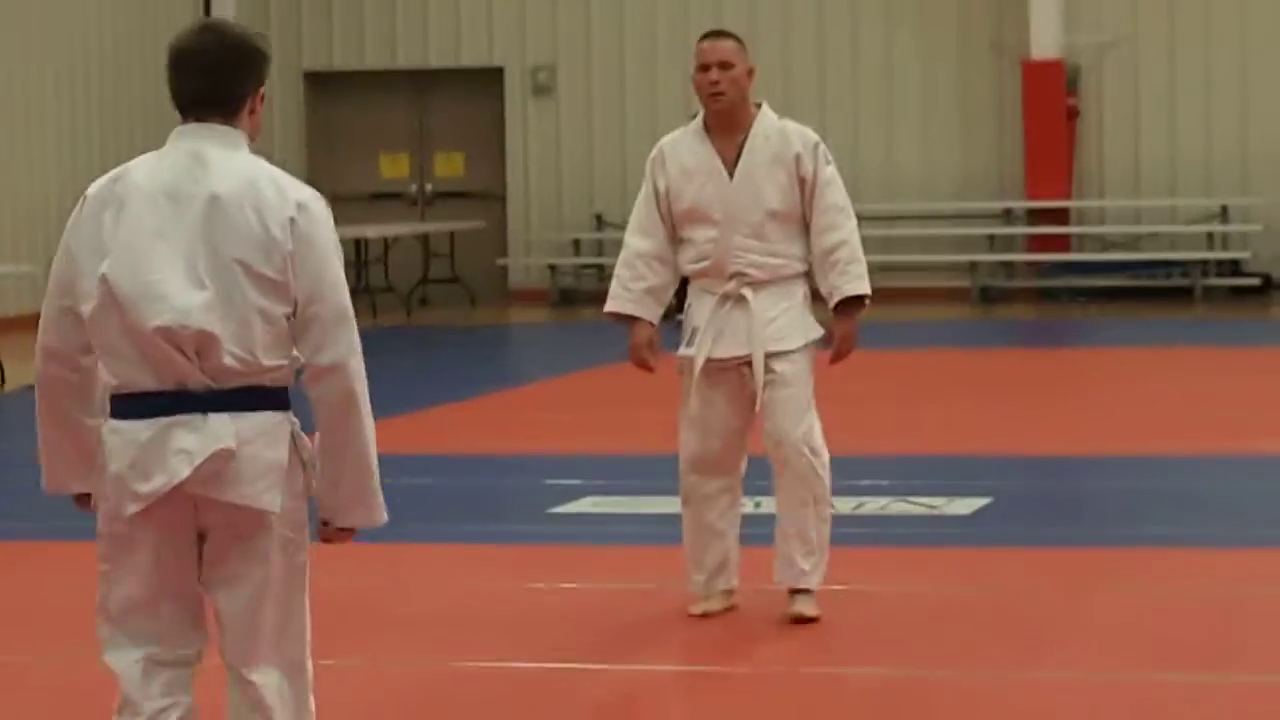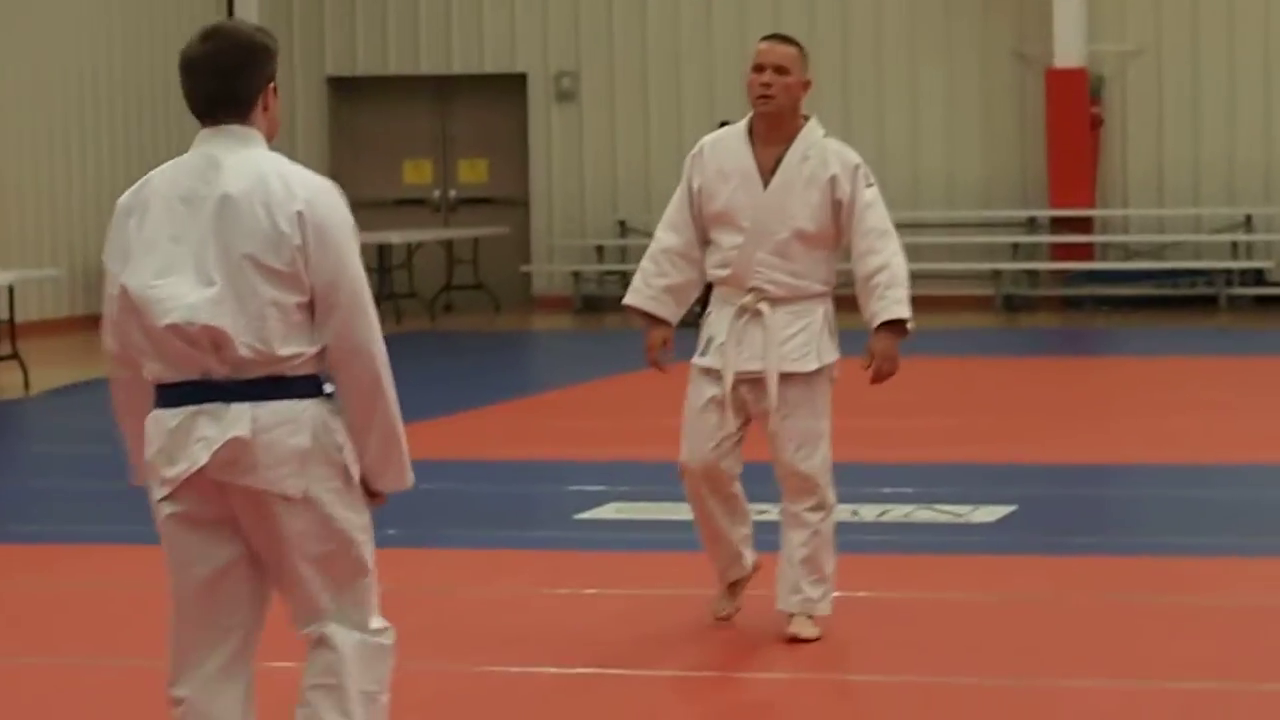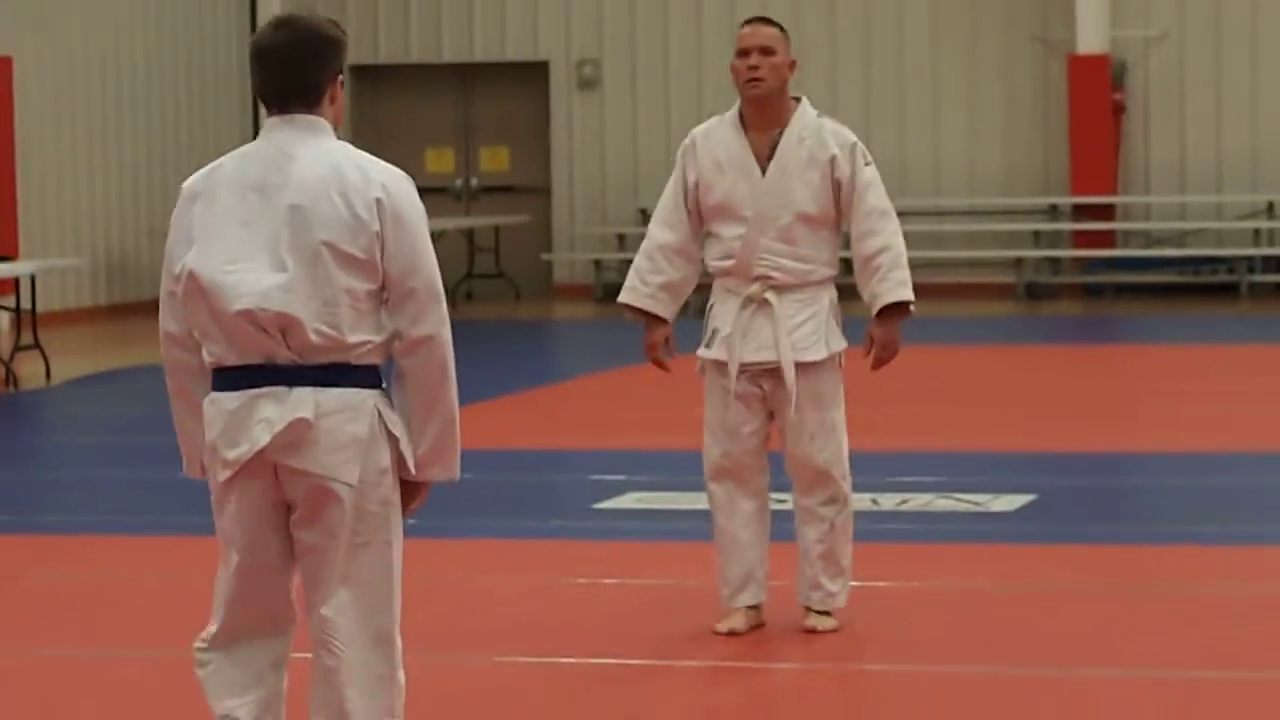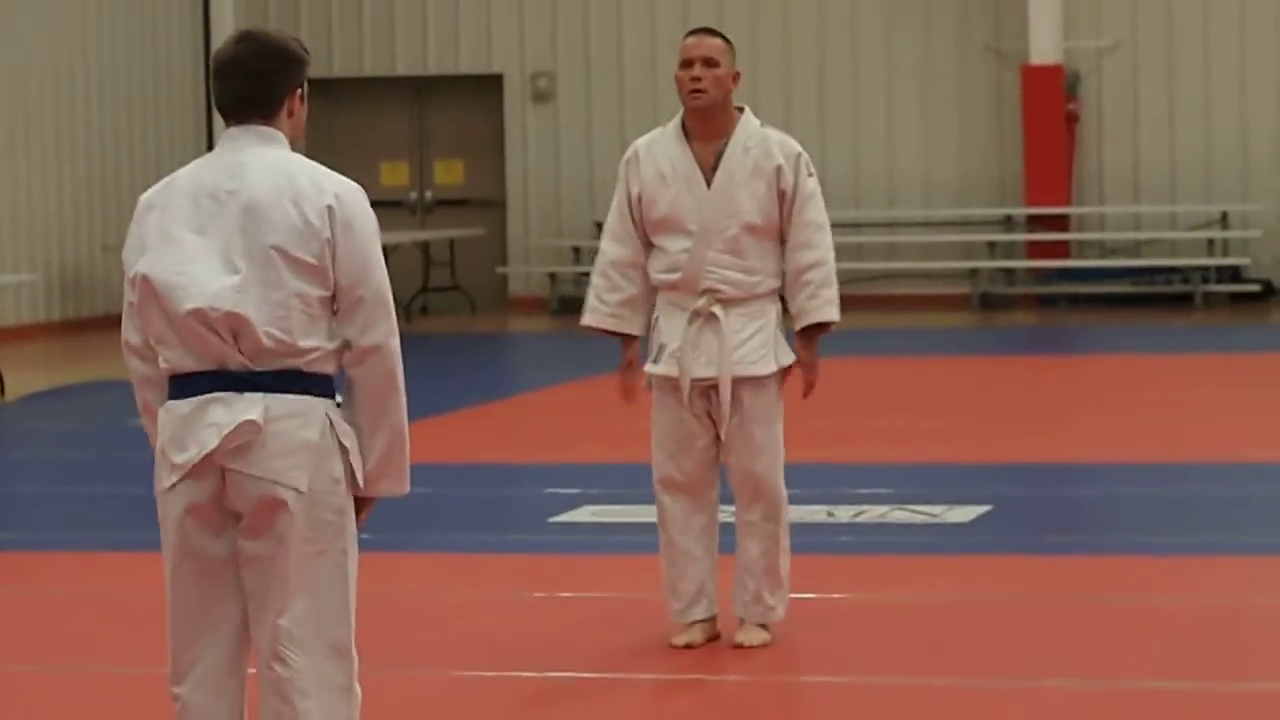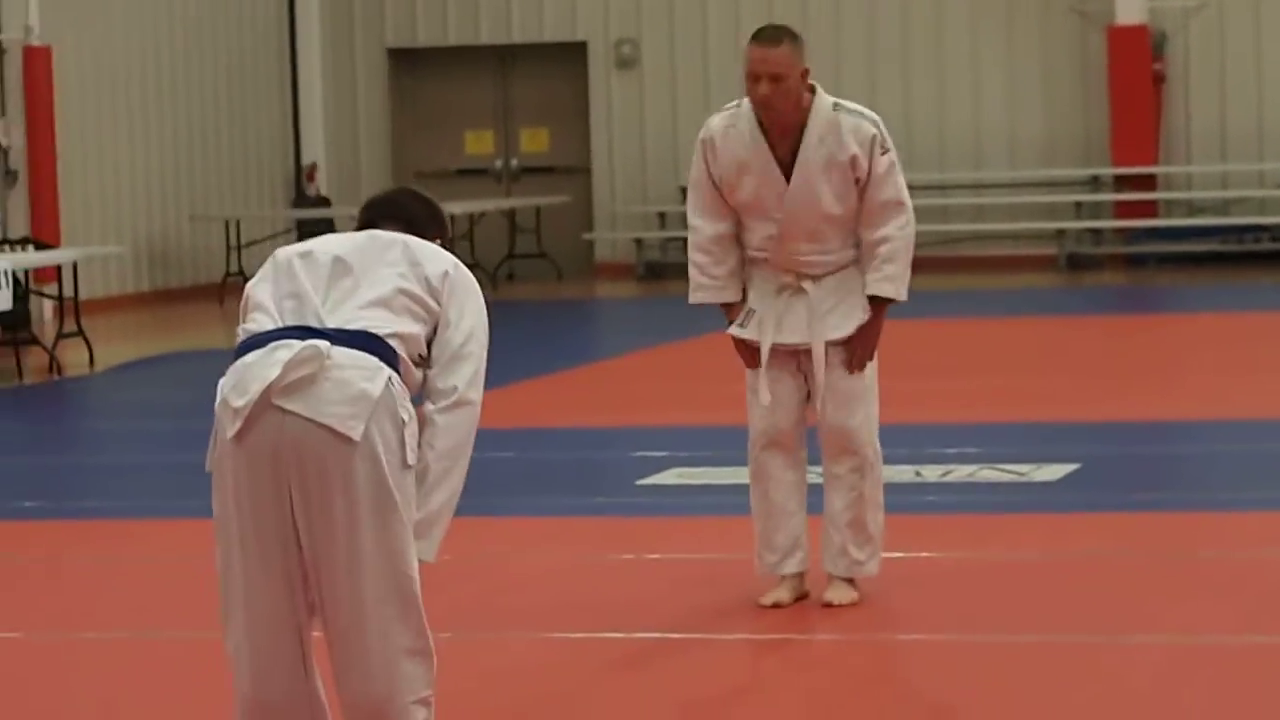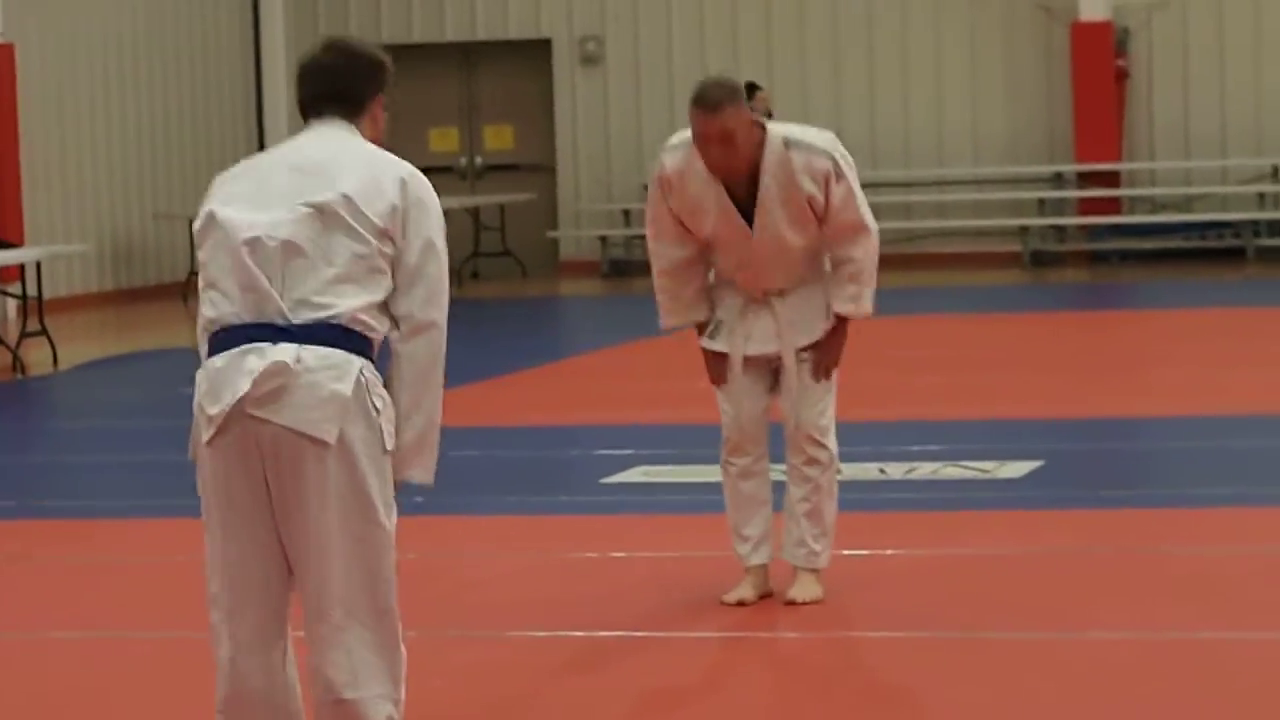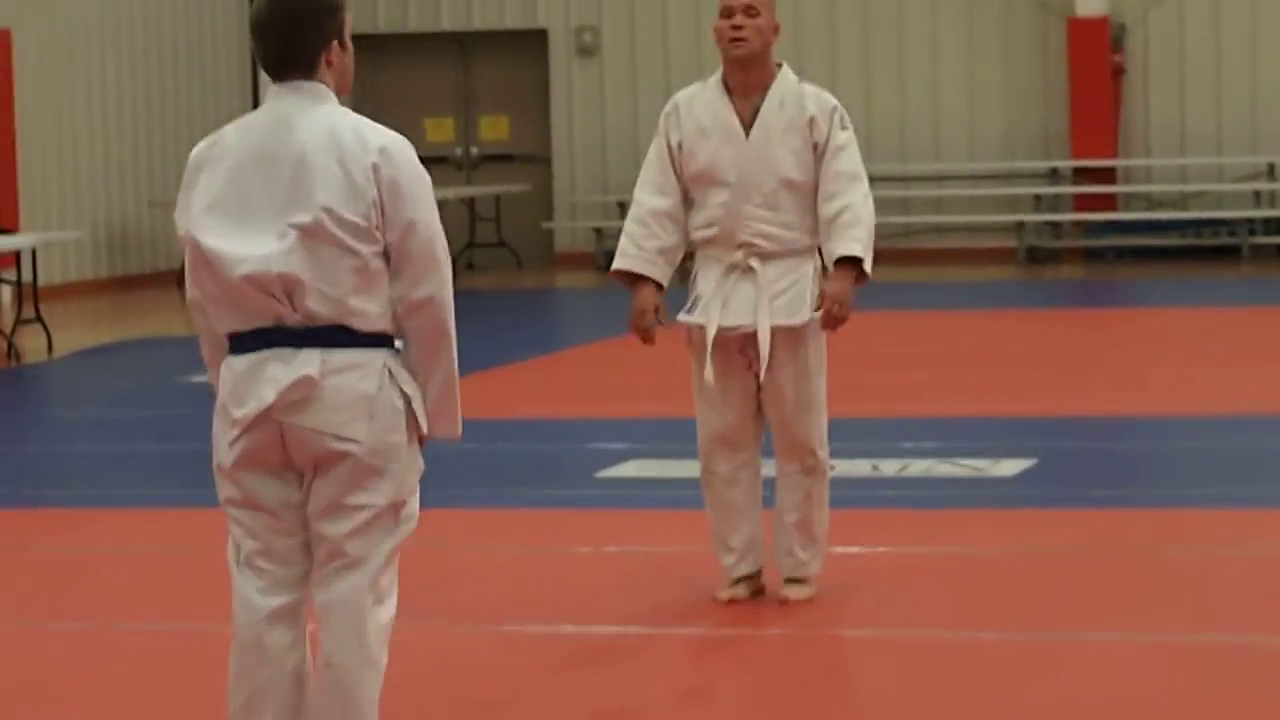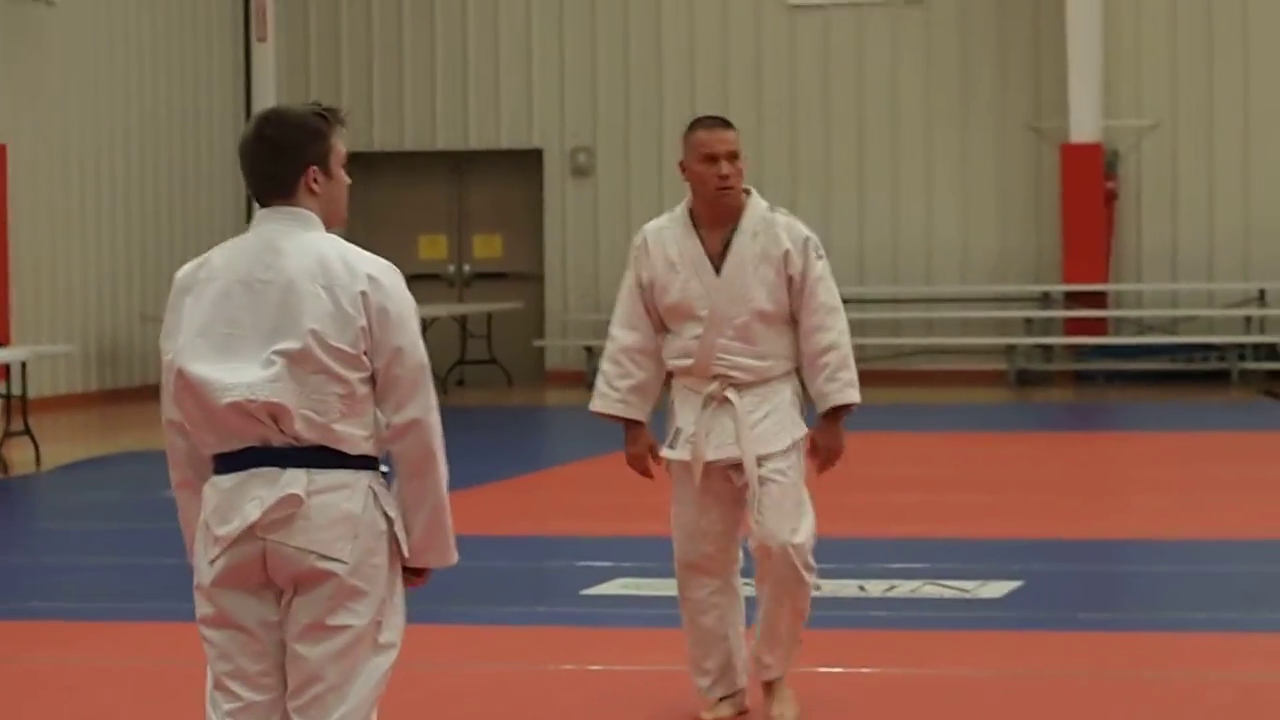
dt=0.5s
person 1, frame 1
left shoulder: (107, 196)
right shoulder: (290, 201)
left elbow: (62, 350)
right elbow: (333, 359)
left wrist: (76, 464)
right wrist: (347, 492)
left hip: (139, 448)
right hip: (251, 447)
left knee: (146, 649)
right knee: (267, 659)
person 1, frame 2
left shoulder: (138, 203)
right shoulder: (305, 195)
left elbow: (123, 350)
right elbow: (353, 341)
left wrist: (153, 449)
right wrist: (377, 458)
left hip: (184, 439)
right hip: (287, 435)
left knee: (206, 653)
right knee: (346, 626)
person 1, frame 3
left shoulder: (204, 189)
right shoulder: (377, 184)
left elbow: (179, 335)
right elbow: (422, 331)
left wrist: (203, 443)
right wrist: (424, 451)
left hip: (239, 423)
right hip: (342, 424)
left knee: (243, 621)
right knee: (352, 626)
person 1, frame 4
left shoulder: (158, 201)
right shoulder: (330, 195)
left elbow: (139, 346)
right elbow: (371, 342)
right wrist: (374, 466)
left hip: (191, 435)
right hip: (293, 434)
left knee: (200, 638)
right knee: (307, 638)
person 1, frame 5
left shoulder: (288, 258)
right shoulder: (448, 271)
right elbow: (453, 405)
right wrist: (417, 530)
left hip: (250, 394)
right hip: (353, 399)
left knee: (262, 619)
right knee: (380, 620)
person 1, frame 6
left shoulder: (233, 181)
right shoulder: (399, 181)
right elbow: (420, 326)
right wrist: (406, 453)
left hip: (229, 390)
right hip: (329, 391)
left knee: (244, 606)
right knee: (351, 607)
person 1, frame 7
left shoulder: (212, 156)
right shoulder: (378, 150)
left elbow: (205, 297)
right elbow: (422, 293)
right wrist: (432, 406)
left hip: (250, 390)
right hip: (352, 389)
left knee: (263, 585)
right knee: (353, 589)
person 1, frame 8
left shoulder: (195, 280)
right shoulder: (365, 276)
left elbow: (181, 427)
right elbow: (410, 420)
left wrist: (202, 532)
right wrist: (424, 541)
left hip: (234, 514)
right hip: (335, 514)
person 2, frame 1
left shoulder: (798, 145)
right shoulder: (670, 155)
left elbow: (834, 231)
right elbow: (648, 244)
left wrist: (846, 308)
right wrist: (640, 319)
left hip: (781, 317)
right hip: (708, 320)
left knee: (797, 450)
right knee: (707, 460)
left ankle: (801, 583)
right ankle: (714, 583)
person 2, frame 2
left shoulder: (837, 164)
right shoulder: (710, 155)
left elbow: (877, 250)
right elbow: (678, 242)
left wrist: (887, 329)
right wrist: (658, 316)
left hip: (798, 335)
right hip: (726, 330)
left knee: (804, 475)
right knee: (701, 463)
left ankle: (804, 604)
right ankle: (735, 568)
person 2, frame 3
left shoulder: (834, 144)
right shoulder: (702, 145)
left elbow: (875, 231)
right elbow: (672, 235)
left wrist: (887, 312)
right wrist: (656, 315)
left hip: (805, 321)
right hip: (732, 322)
left knee: (820, 467)
right knee: (730, 467)
left ankle: (824, 597)
right ankle: (743, 599)
person 2, frame 4
left shoulder: (779, 154)
right shoulder: (643, 158)
left elbow: (809, 247)
right elbow: (622, 253)
left wrist: (811, 335)
right wrist: (624, 338)
left hip: (750, 335)
right hip: (676, 337)
left knee: (758, 481)
right knee: (679, 481)
left ankle: (758, 612)
right ankle: (695, 612)
person 2, frame 5
left shoulder: (859, 129)
right shoulder: (719, 137)
left elbow: (890, 221)
right elbow: (711, 229)
left wrist: (877, 312)
right wrist: (733, 312)
left hip: (842, 303)
right hip: (767, 303)
left knee: (848, 438)
right knee: (771, 437)
left ankle: (845, 568)
right ankle: (784, 569)
person 2, frame 6
left shoulder: (815, 158)
right shoulder: (673, 170)
left elbow: (855, 241)
right elbow: (674, 258)
left wrist: (841, 325)
right wrist: (702, 330)
left hip: (806, 311)
right hip: (736, 314)
left knee: (809, 435)
right knee: (741, 439)
left ankle: (807, 564)
right ankle: (754, 566)
person 2, frame 7
left shoulder: (817, 108)
right shoulder: (684, 110)
left elbow: (847, 196)
right elbow: (657, 203)
left wrist: (842, 270)
right wrist: (644, 282)
left hip: (791, 291)
right hip: (715, 292)
left knee: (800, 440)
right knee: (723, 440)
left ankle: (799, 568)
right ankle: (741, 569)
person 2, frame 8
left shoulder: (788, 237)
right shoulder: (654, 243)
left elbow: (824, 329)
right elbow: (633, 338)
left wrist: (832, 417)
right wrist: (633, 424)
left hip: (768, 413)
right hip: (694, 418)
left knee: (784, 545)
right knee: (700, 562)
